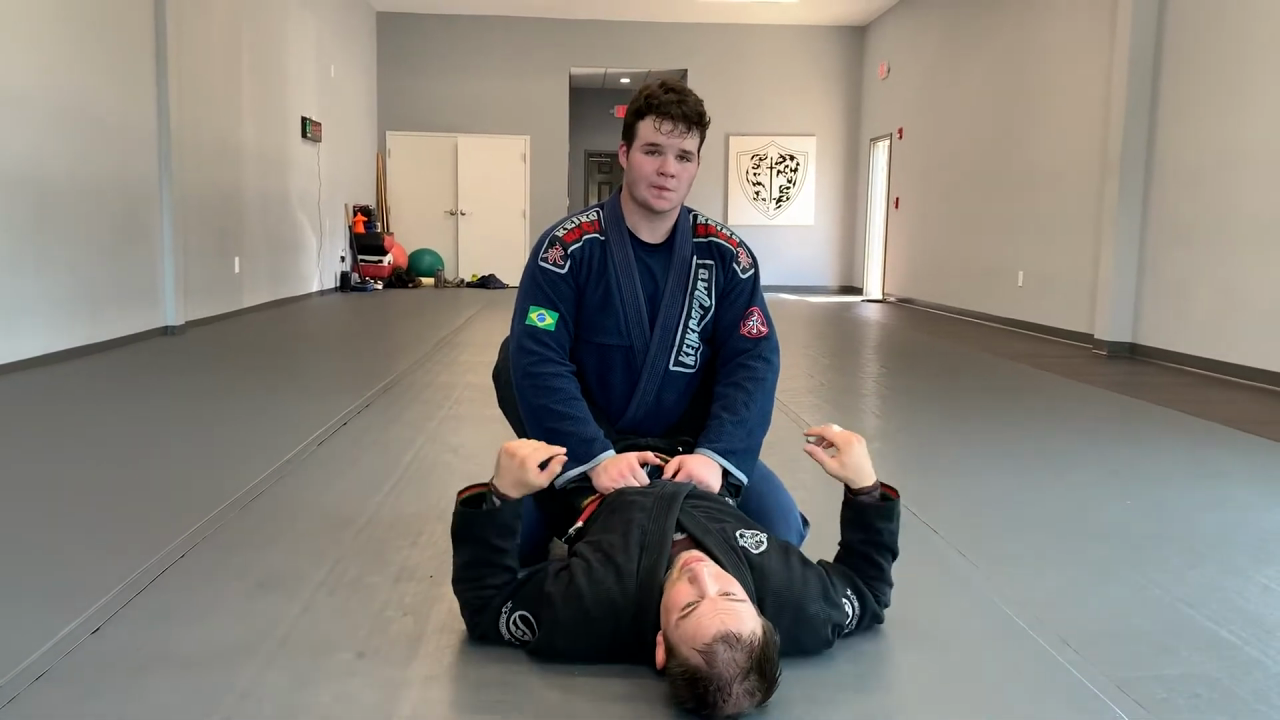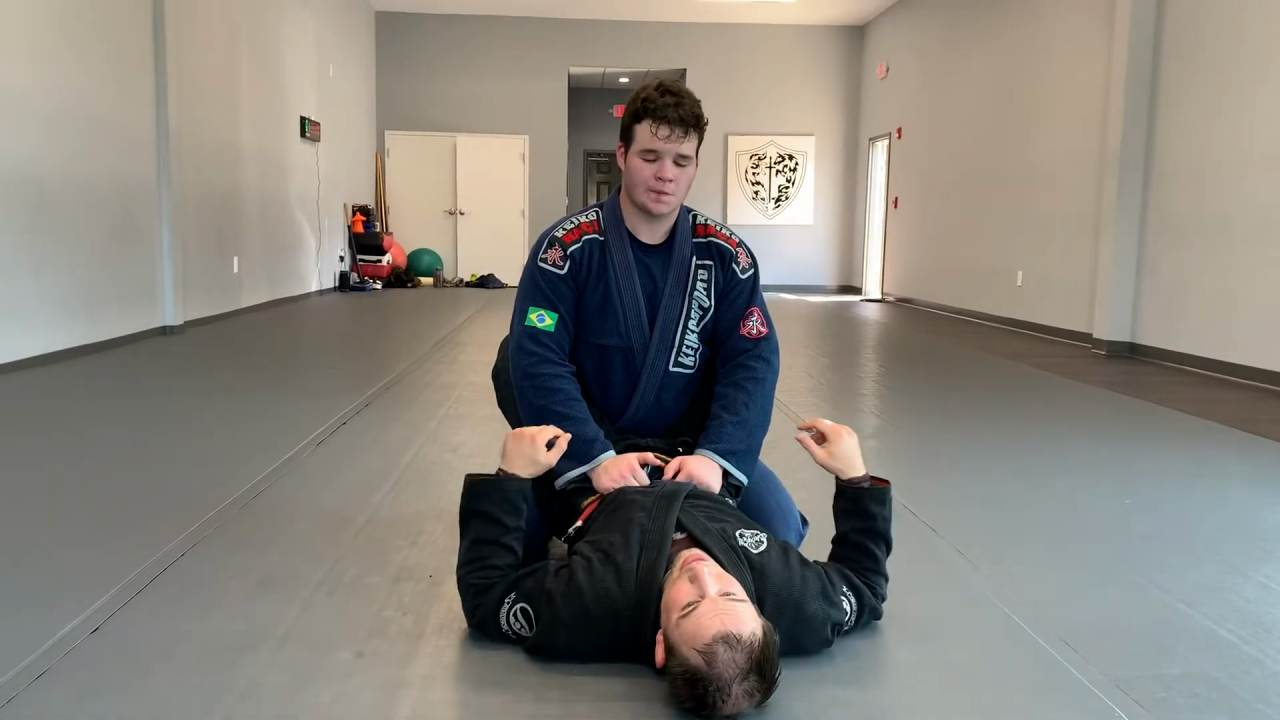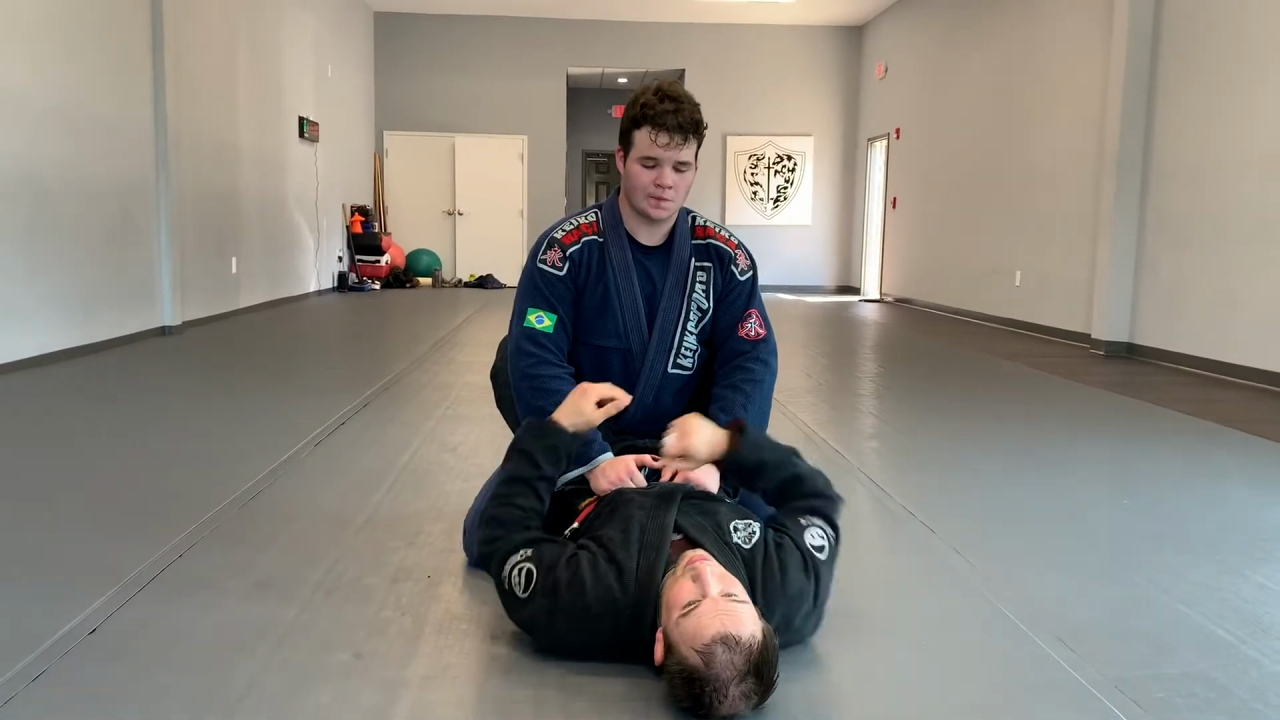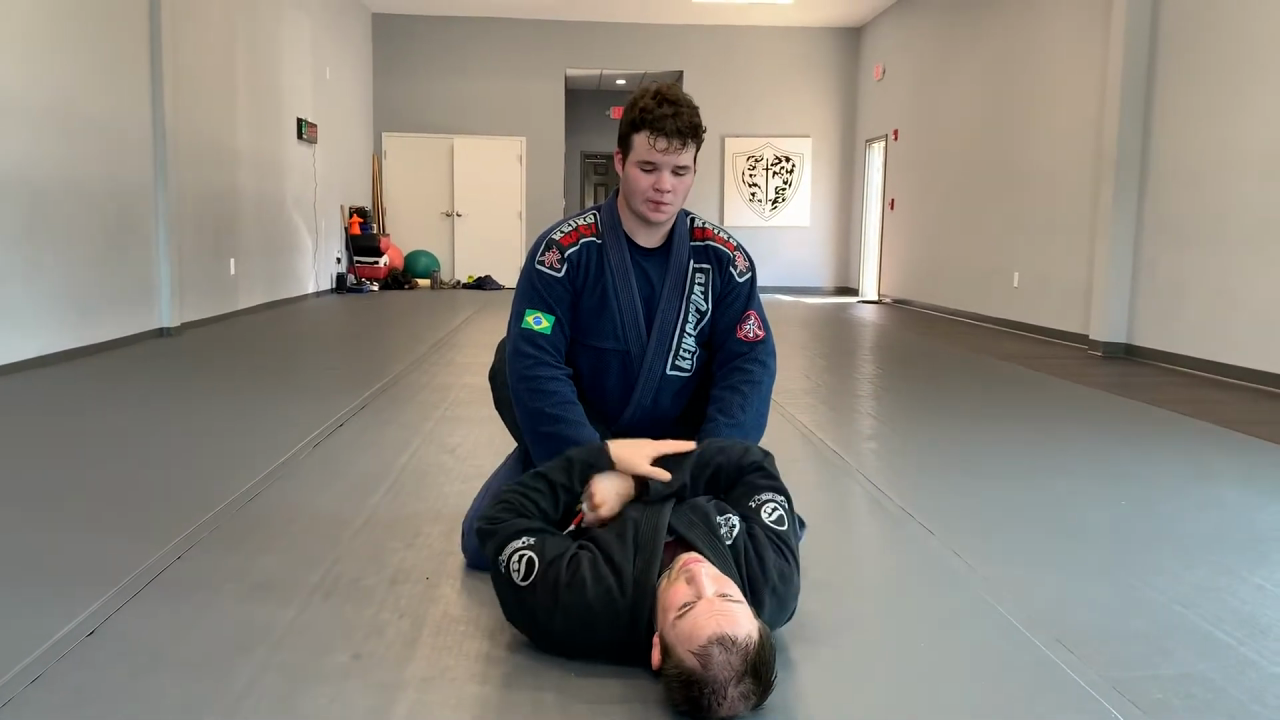
dt=0.3s
person 1, frame 1
left shoulder: (725, 254)
right shoulder: (569, 246)
left elbow: (753, 361)
right elbow: (535, 360)
left wrist: (715, 454)
right wrist: (595, 456)
left hip: (688, 445)
right hip: (584, 446)
left knee: (780, 531)
person 1, frame 2
left shoulder: (725, 254)
right shoulder: (568, 246)
left elbow: (753, 362)
right elbow: (536, 361)
left wrist: (715, 455)
right wrist: (595, 457)
left hip: (688, 444)
right hip: (585, 444)
left knee: (779, 531)
person 1, frame 3
left shoulder: (723, 255)
right shoulder: (567, 248)
left elbow: (751, 362)
right elbow: (534, 362)
right wrist: (593, 459)
right hip: (582, 444)
person 1, frame 4
left shoulder: (722, 257)
right shoulder: (565, 250)
left elbow: (749, 364)
right elbow: (533, 364)
left hip: (683, 446)
right hip: (577, 444)
right knee: (486, 542)
person 2, frame 1
left shoulder: (589, 613)
right shoulder: (797, 609)
left elbow: (485, 606)
right elbow: (866, 589)
left wrist: (502, 495)
right wrist: (864, 484)
person 2, frame 2
left shoulder: (586, 613)
right shoulder: (795, 608)
left elbow: (486, 594)
right elbow: (862, 585)
left wrist: (511, 477)
right wrist: (854, 476)
person 2, frame 3
left shoulder: (580, 612)
right shoulder: (786, 599)
left elbow: (507, 529)
right elbow: (814, 501)
left wrist: (558, 427)
right wrist: (727, 444)
person 2, frame 4
left shoulder: (578, 612)
right shoulder: (772, 588)
left elbow: (504, 521)
right elbow: (752, 466)
left wrist: (603, 457)
right wrist: (637, 484)
